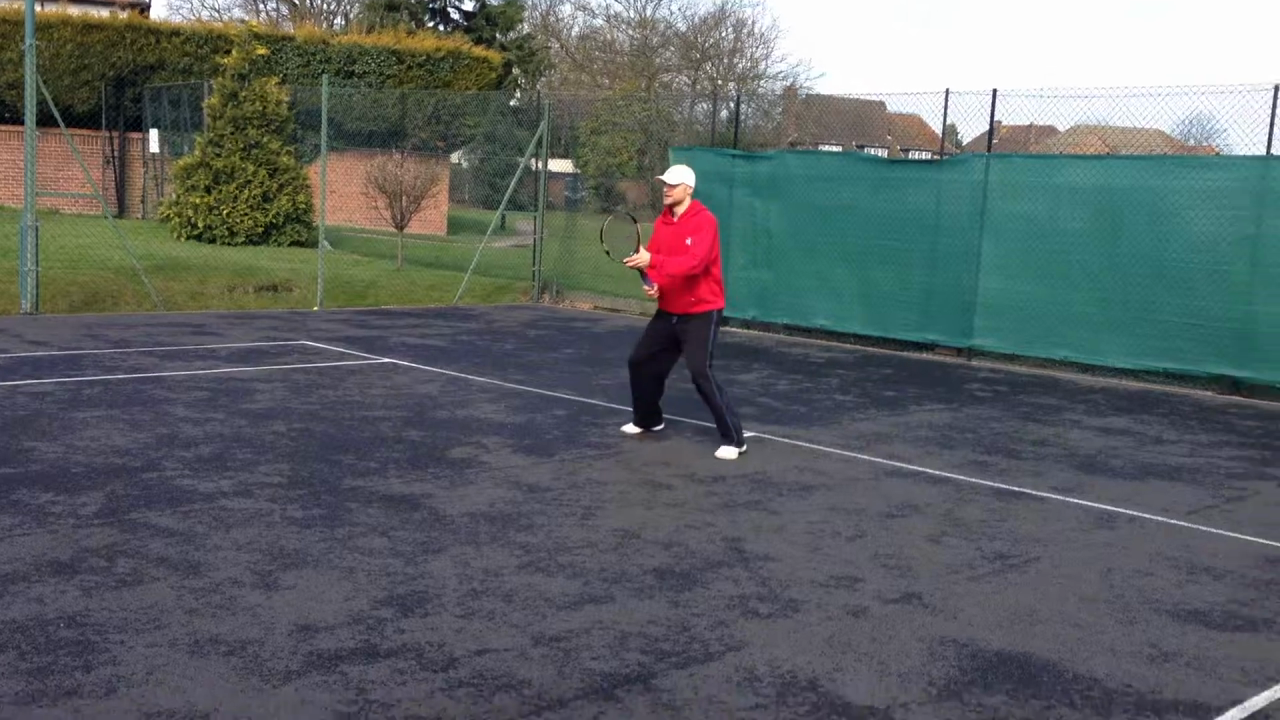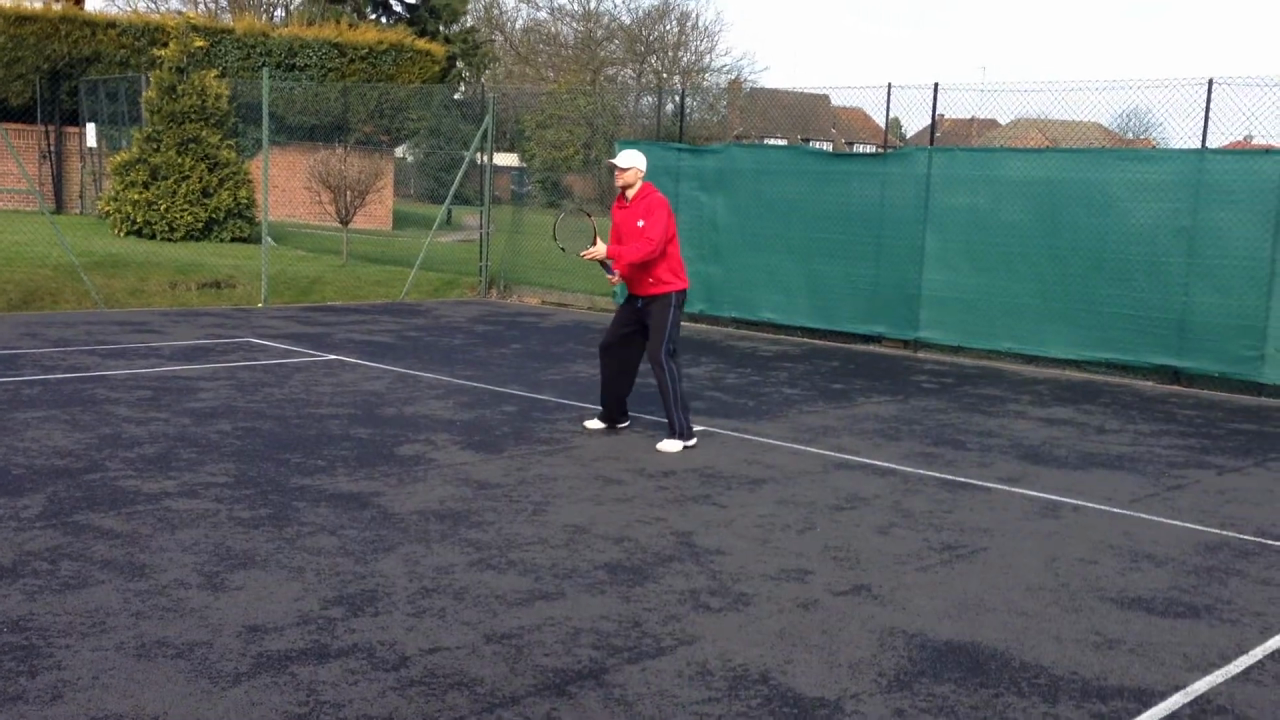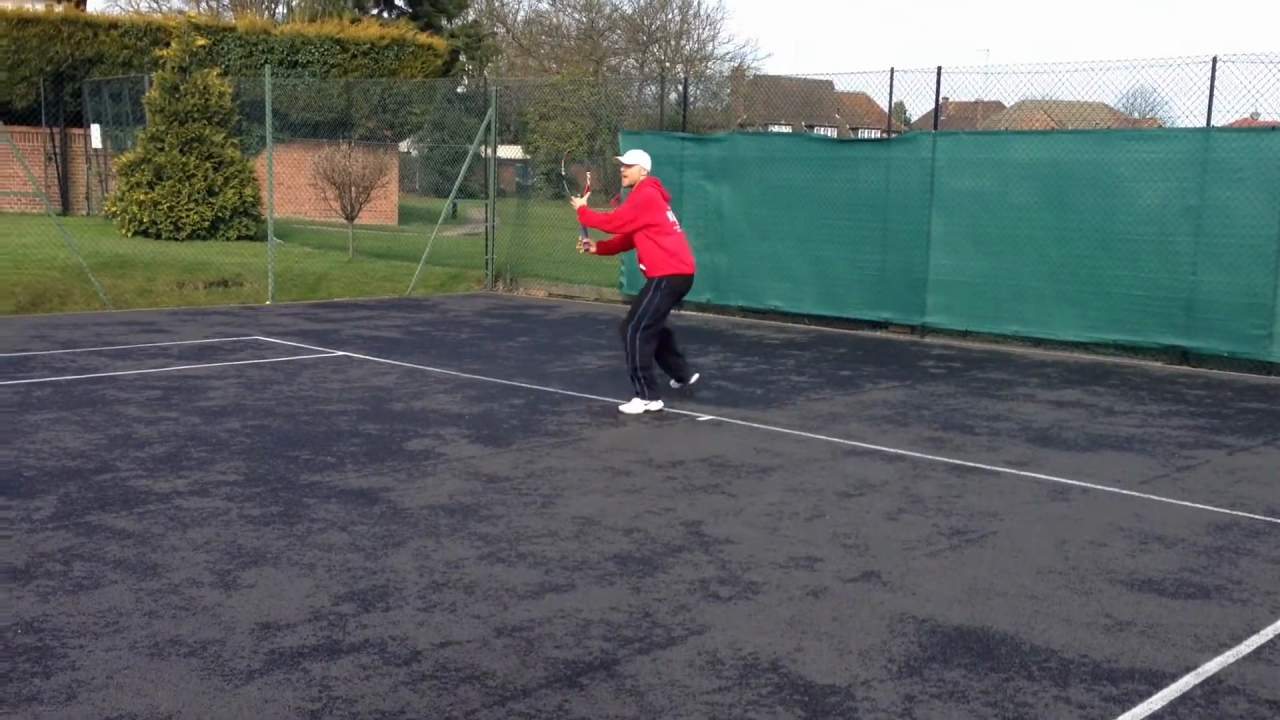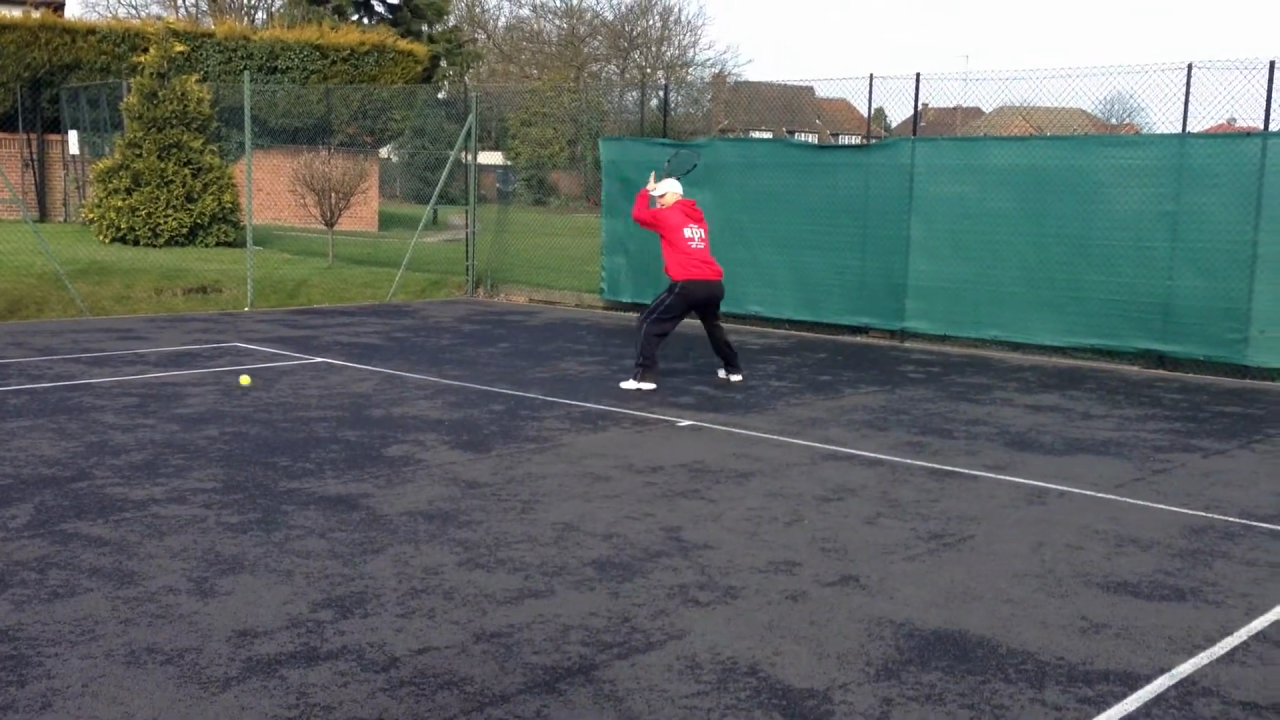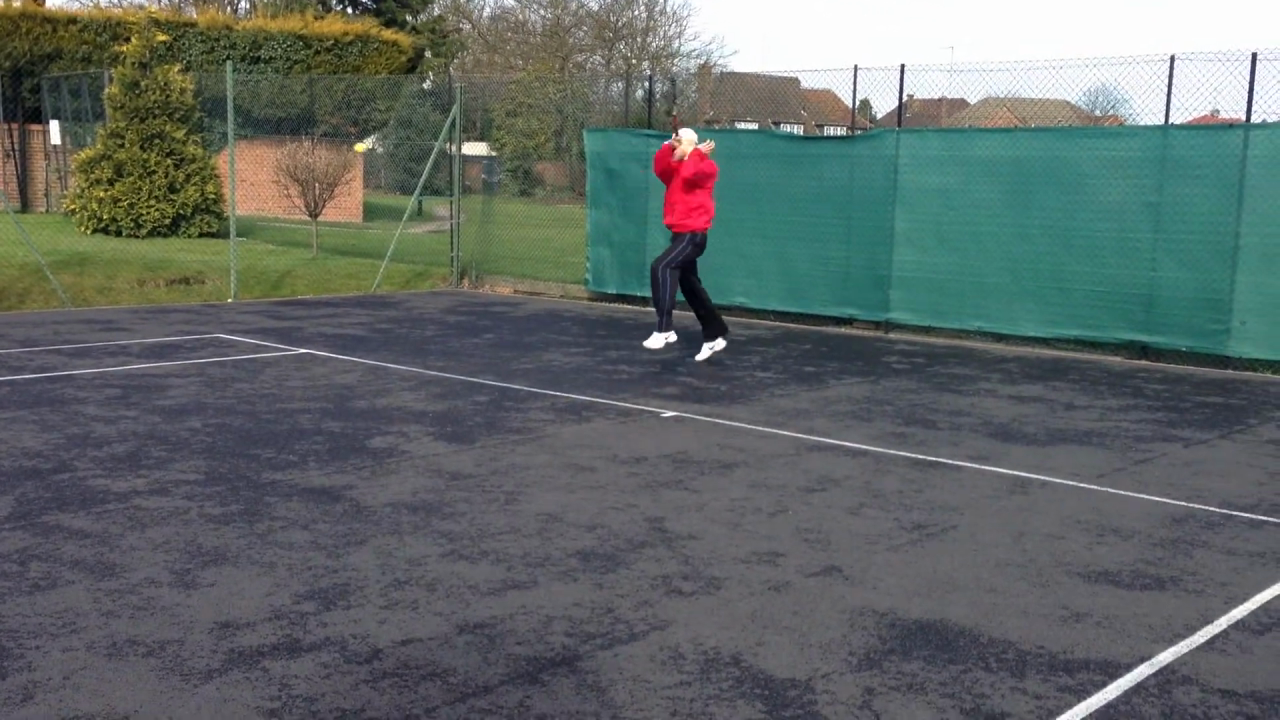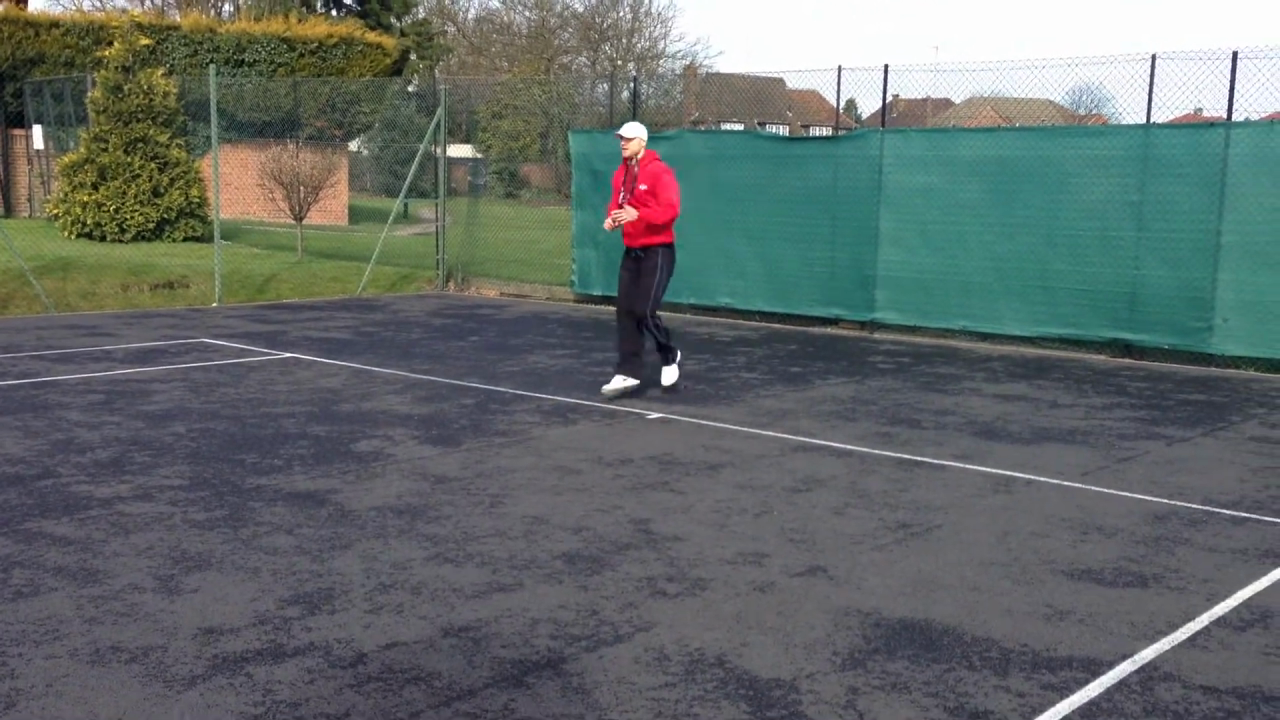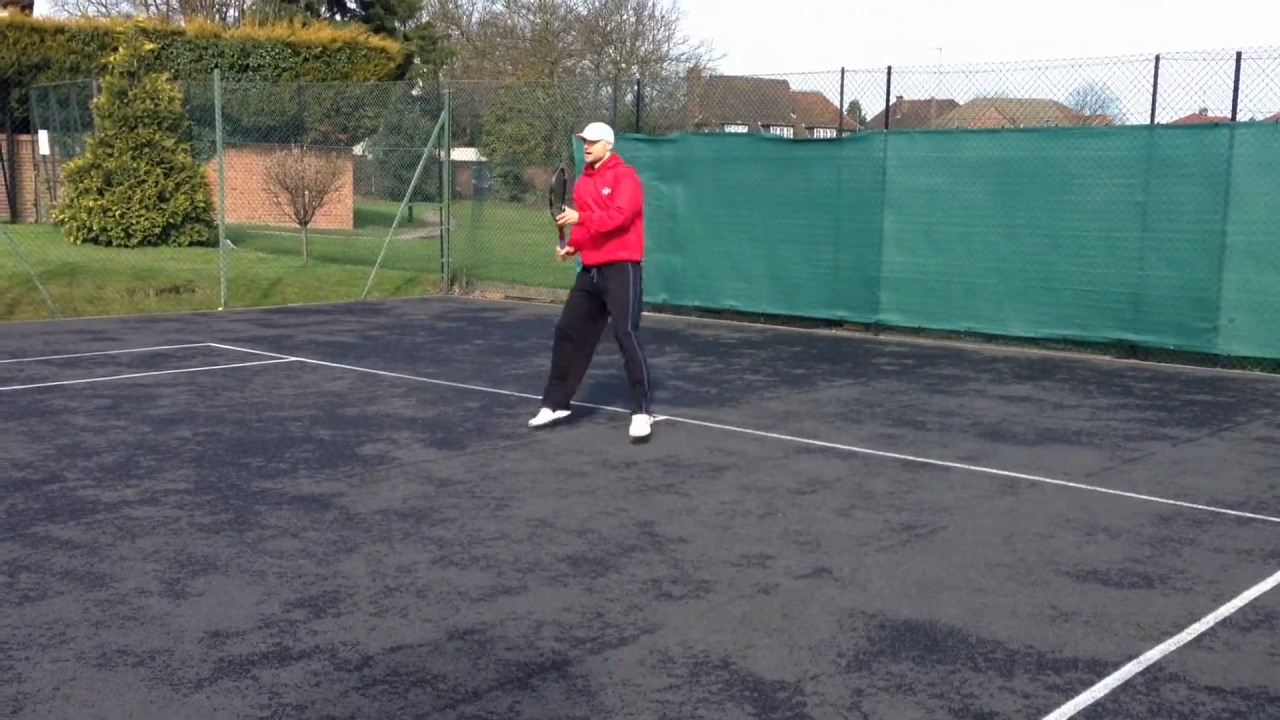
dt=0.7s
person 1, frame 1
left shoulder: (705, 221)
right shoulder: (662, 221)
left elbow: (694, 262)
right elbow: (656, 260)
left wrist: (652, 260)
right wrist: (653, 284)
left hip: (702, 313)
right hip: (668, 311)
left knee: (701, 371)
right knee: (640, 361)
left ankle: (733, 438)
right ankle: (647, 419)
person 1, frame 2
left shoulder: (656, 203)
right shoulder: (619, 207)
left elbow: (651, 247)
right elbow: (620, 246)
left wrist: (609, 253)
right wrist: (619, 272)
left hip: (667, 293)
right hip: (638, 294)
left knee: (660, 356)
right knee: (612, 348)
left ankle: (681, 432)
right ankle: (613, 415)
person 1, frame 3
left shoulder: (645, 196)
right shoulder: (646, 196)
left elbow: (614, 222)
right elbow: (629, 238)
left wrist: (582, 210)
right wrist: (598, 247)
left hip: (669, 275)
right hip: (679, 273)
left knee: (634, 330)
right knee: (652, 327)
left ankle: (647, 396)
right ankle: (682, 373)
person 1, frame 4
left shoulder: (664, 216)
right shoulder: (698, 217)
left elbow: (639, 214)
left wrist: (646, 193)
left hip: (687, 285)
right hip: (714, 284)
left knee: (649, 323)
right knee: (712, 324)
left ankle: (643, 377)
right ankle: (733, 369)
person 1, frame 5
left shoulder: (705, 166)
right shoulder: (672, 168)
left elbow: (688, 175)
right elbow: (659, 166)
left wrist: (692, 151)
right wrist: (670, 146)
left hip: (692, 235)
right hip: (679, 234)
left knee: (660, 267)
right knee: (691, 288)
left ankle: (664, 330)
right ankle: (714, 336)
person 1, frame 6
left shoulder: (660, 172)
right shoulder: (619, 173)
left elbow: (671, 209)
right elbow: (616, 204)
left wrist: (638, 215)
right wrist: (611, 218)
left hip: (659, 250)
right hip: (632, 251)
left knee: (645, 310)
right knee: (625, 310)
left ankle: (670, 355)
right ankle: (628, 373)
person 1, frame 7
left shoulder: (625, 176)
right shoulder: (582, 182)
left elbow: (619, 216)
left wrist: (579, 217)
right wrist: (572, 245)
left hip: (621, 268)
right hip: (590, 270)
left knee: (625, 332)
right knee: (569, 332)
left ankle: (641, 409)
right ankle: (557, 402)
